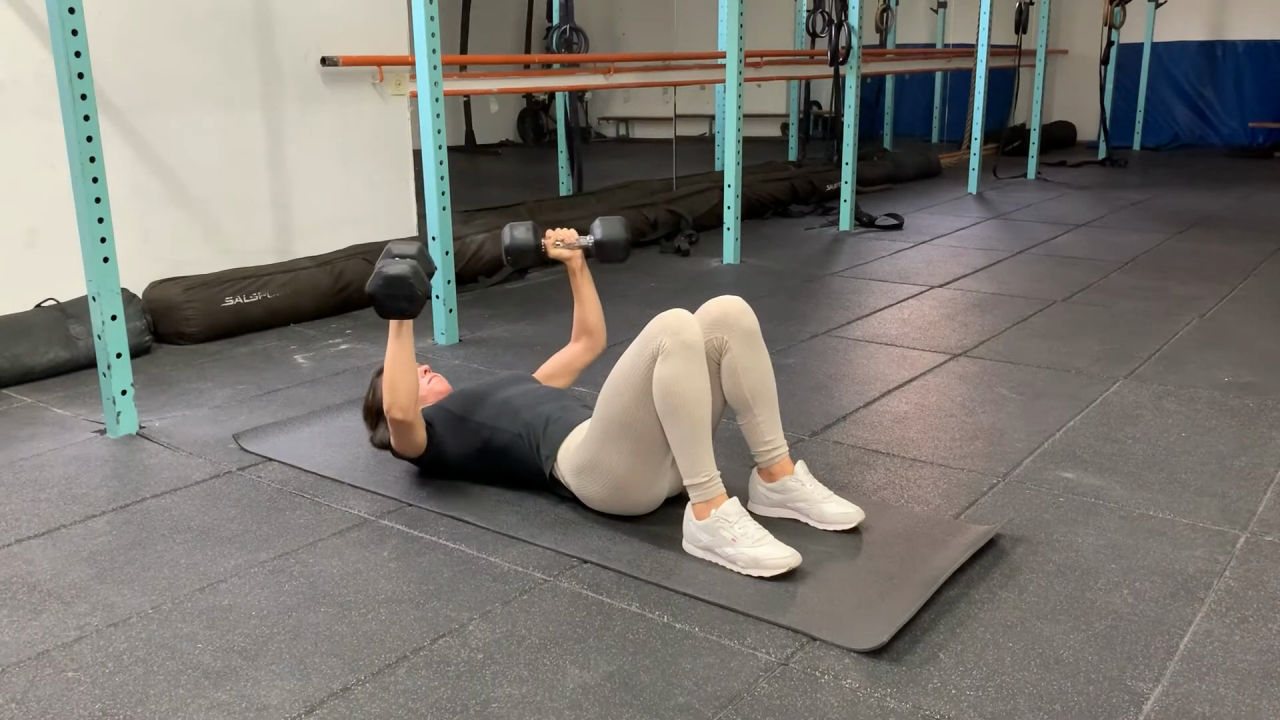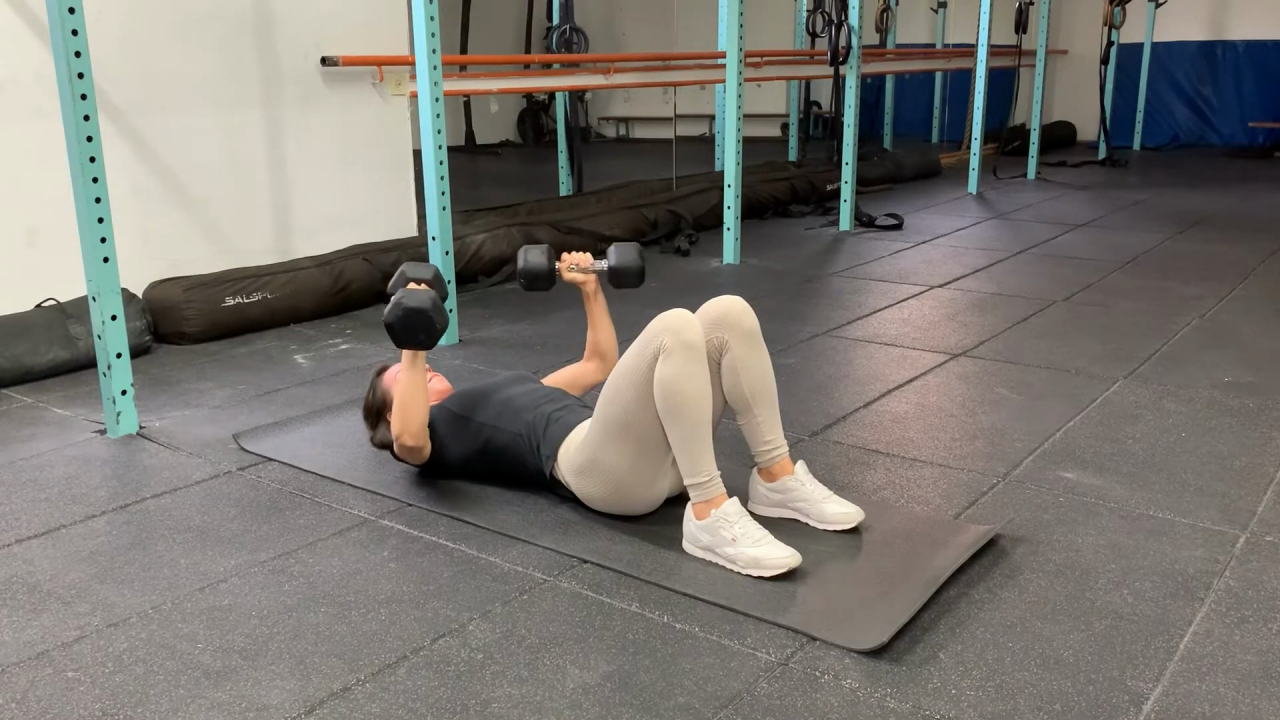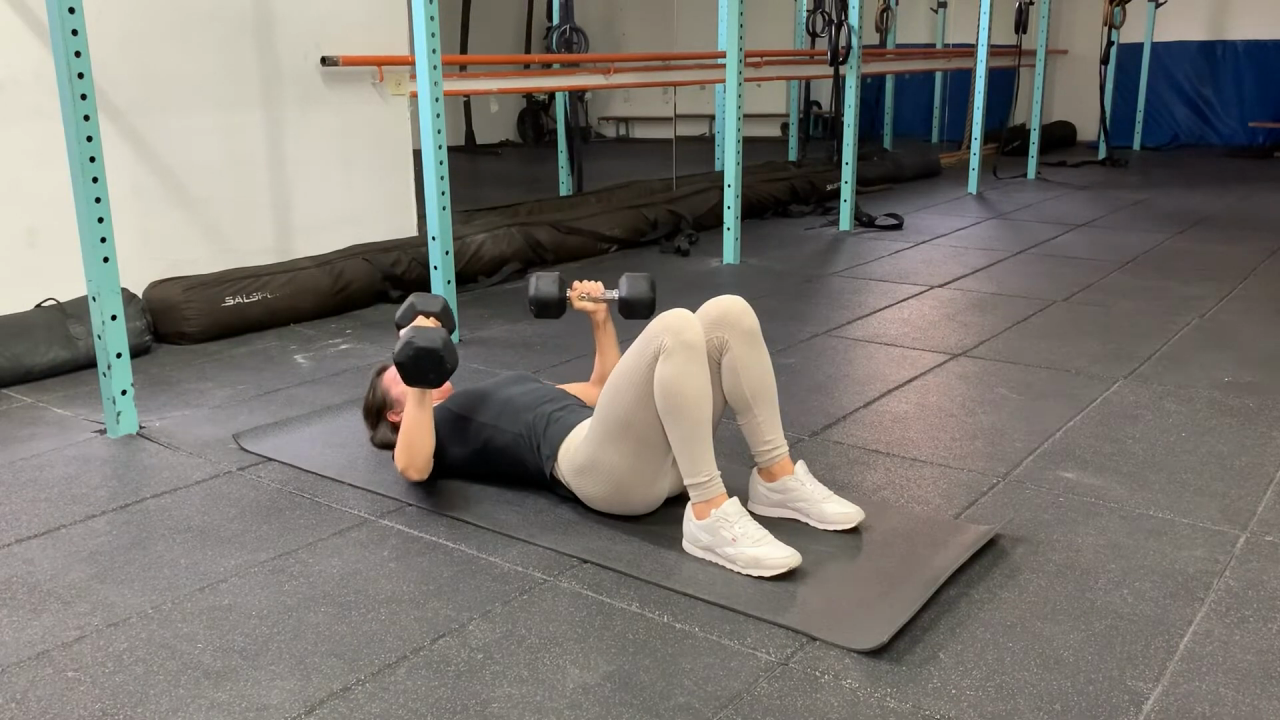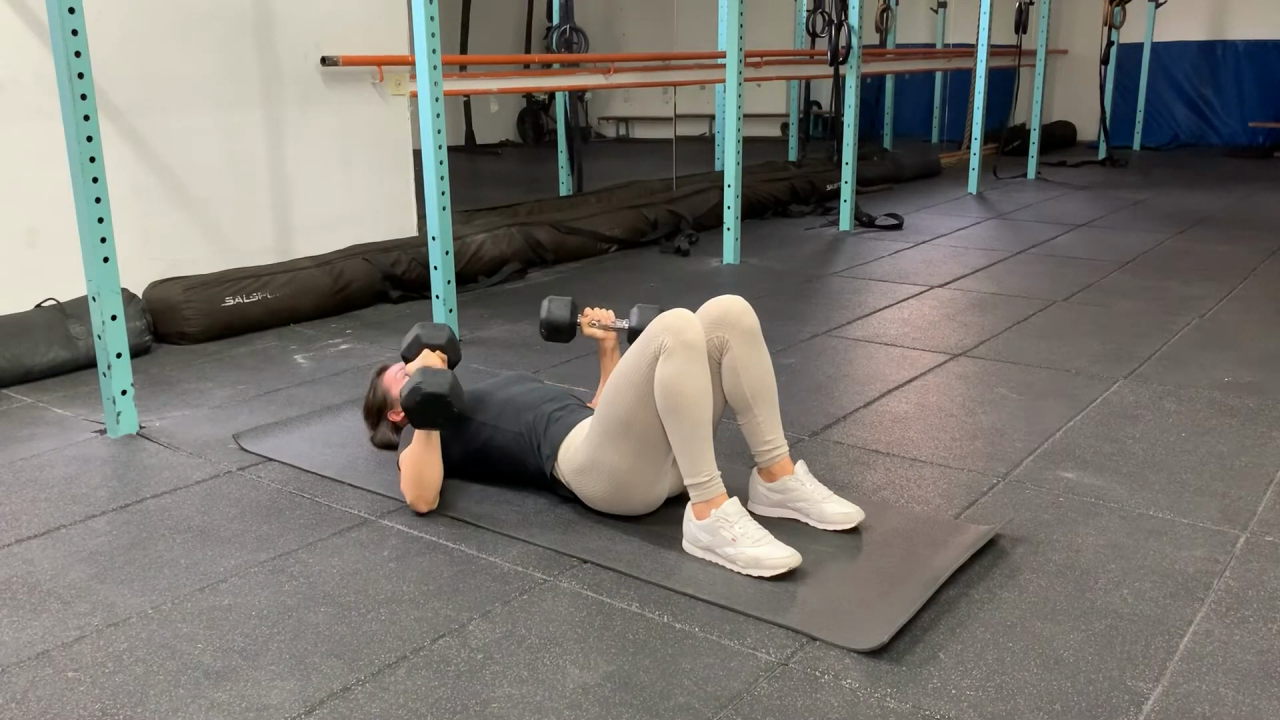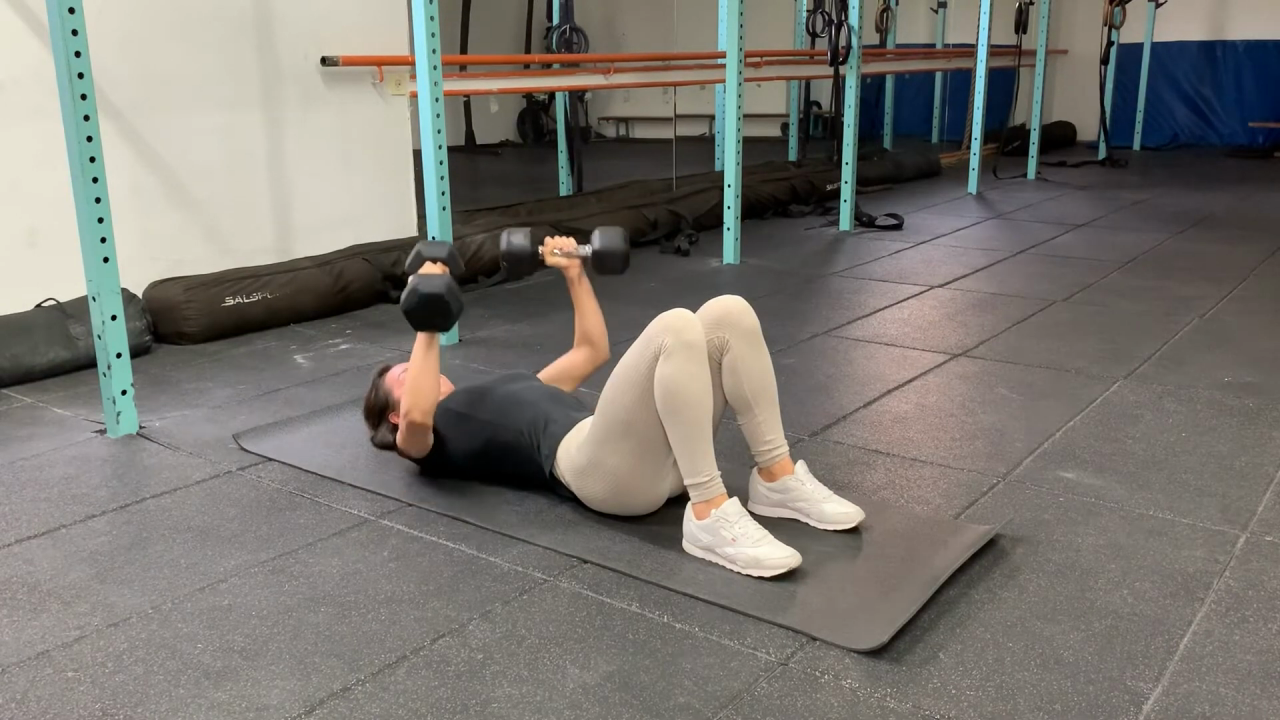
dt=0.5s
person 1, frame 1
left shoulder: (510, 388)
right shoulder: (426, 437)
left elbow: (588, 343)
right elbow: (398, 412)
left wrist: (575, 264)
right wrist: (401, 319)
left hip: (653, 451)
right hip: (596, 464)
left knee: (727, 313)
right knee: (674, 327)
left ankle: (778, 479)
right ankle: (710, 516)
person 1, frame 2
left shoulder: (499, 392)
right shoulder: (432, 433)
left elbow: (600, 364)
right elbow: (408, 439)
left wrist: (590, 290)
right wrist: (411, 343)
left hip: (656, 454)
right hip: (597, 467)
left knee: (728, 314)
right knee: (674, 328)
left ankle: (778, 481)
right ankle: (710, 516)
person 1, frame 3
left shoulder: (495, 392)
right shoulder: (429, 425)
left elbow: (603, 388)
right elbow: (413, 468)
left wrist: (600, 319)
left hip: (653, 451)
right hip: (595, 464)
left knee: (728, 312)
right knee: (674, 327)
left ankle: (778, 479)
right ankle: (710, 515)
person 1, frame 4
left shoulder: (498, 392)
right shoulder: (420, 433)
right elbow: (422, 498)
left wrist: (607, 347)
left hip: (652, 453)
right hip: (598, 467)
left knee: (728, 313)
right knee: (674, 328)
left ankle: (777, 480)
right ankle: (710, 516)
person 1, frame 5
left shoulder: (509, 386)
right shoulder: (429, 433)
left elbow: (593, 350)
right elbow: (418, 415)
left wrist: (575, 274)
right wrist: (425, 325)
left hip: (653, 451)
right hip: (596, 465)
left knee: (729, 311)
right knee: (675, 328)
left ankle: (778, 480)
right ankle: (710, 516)
